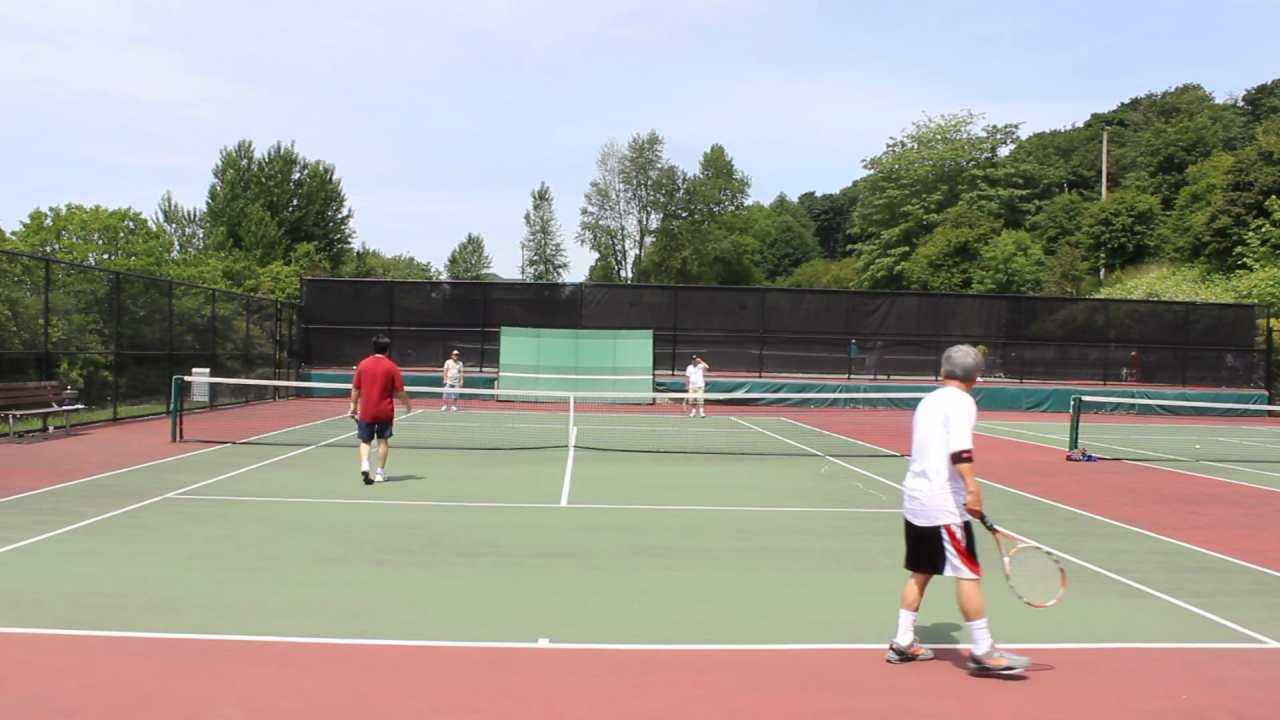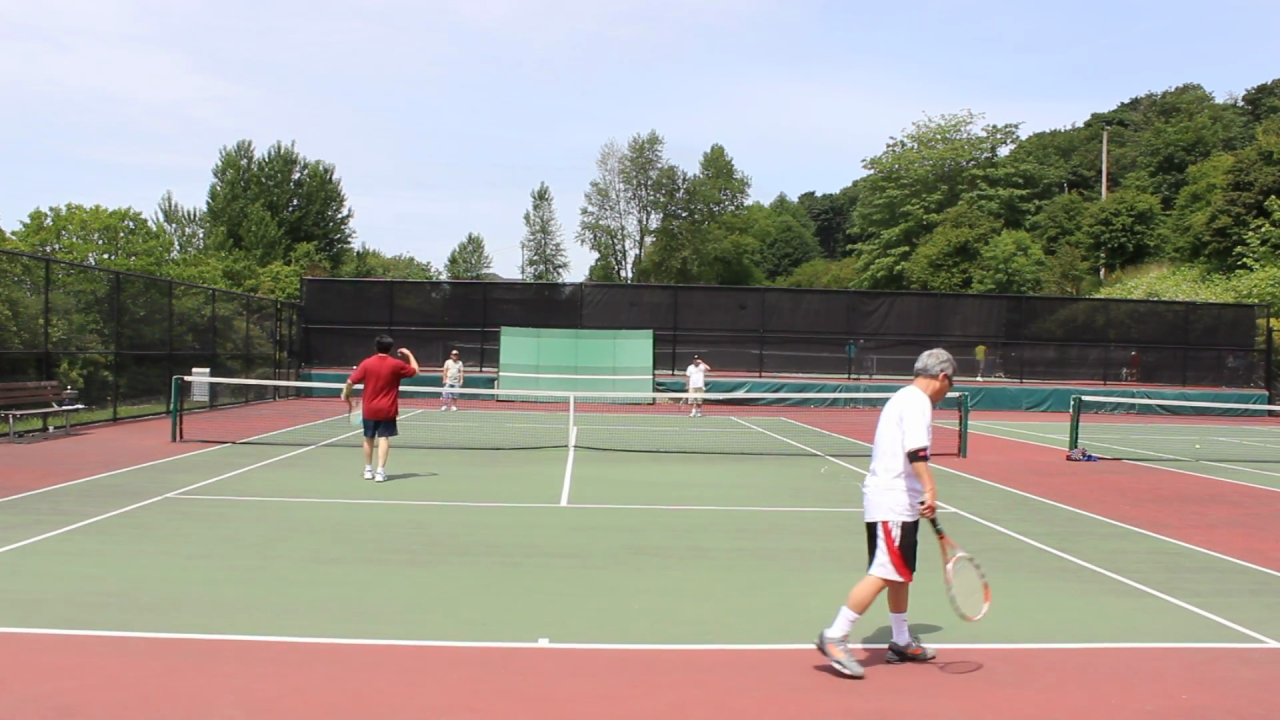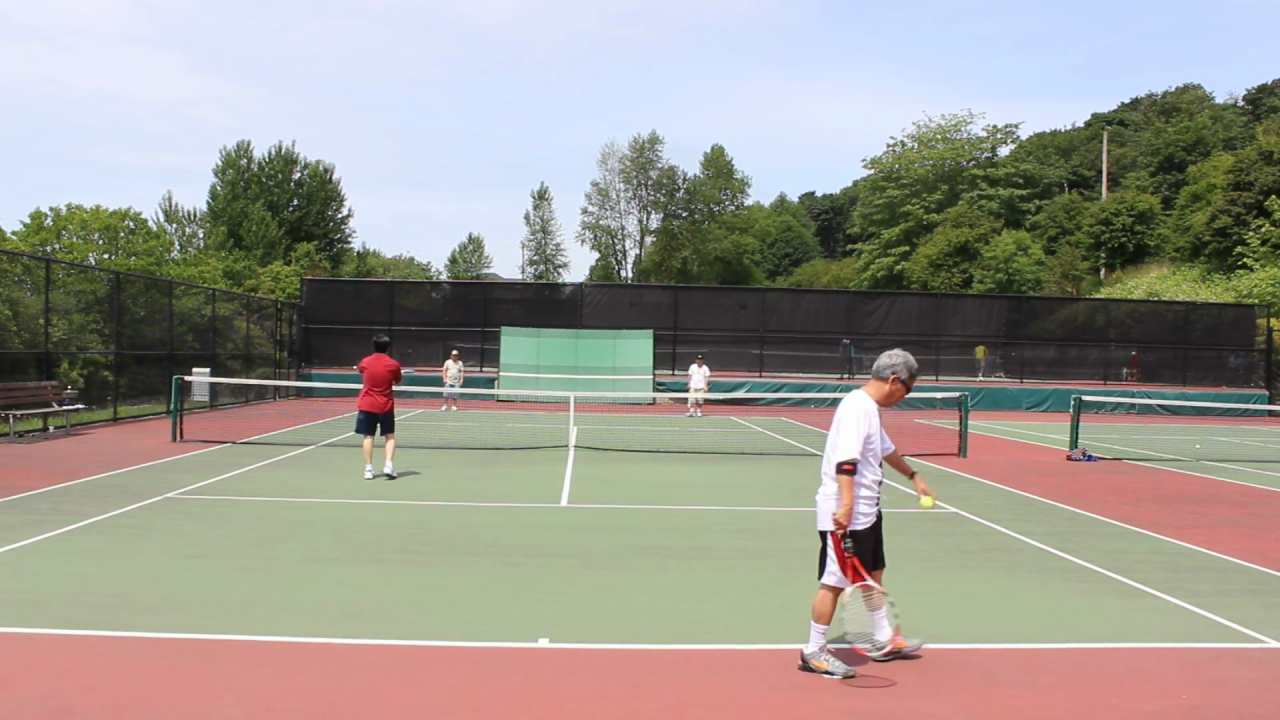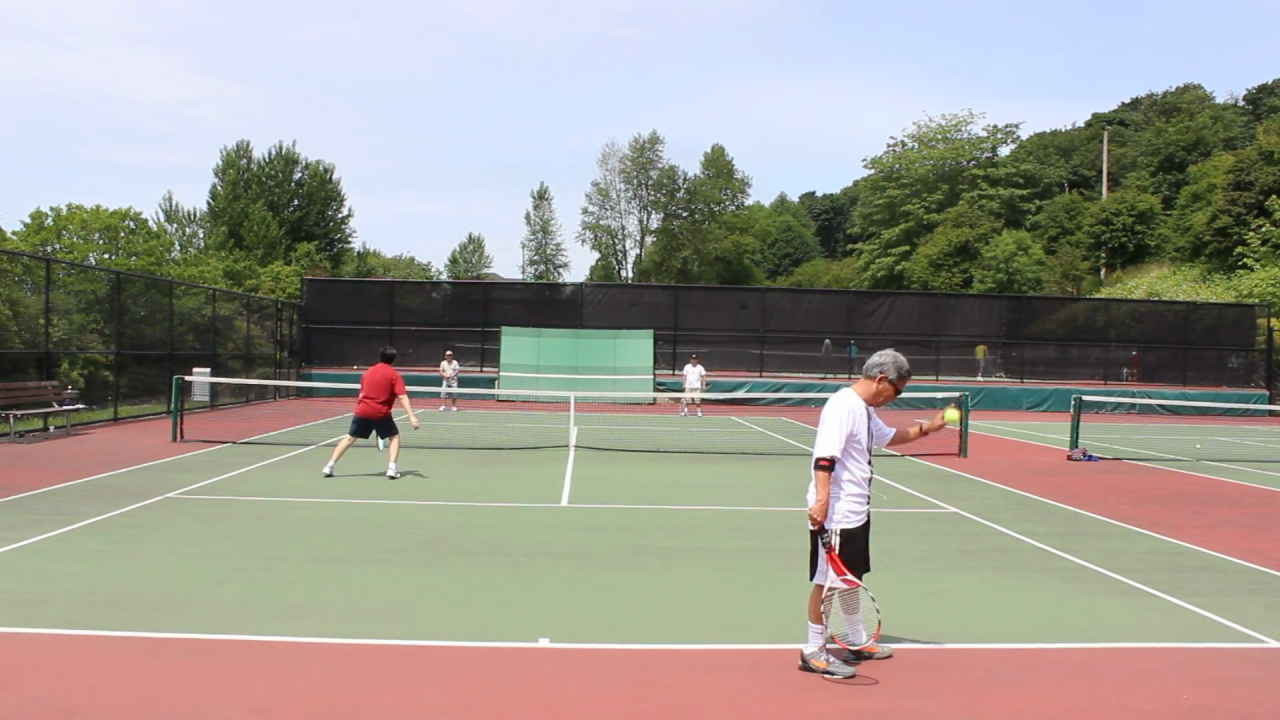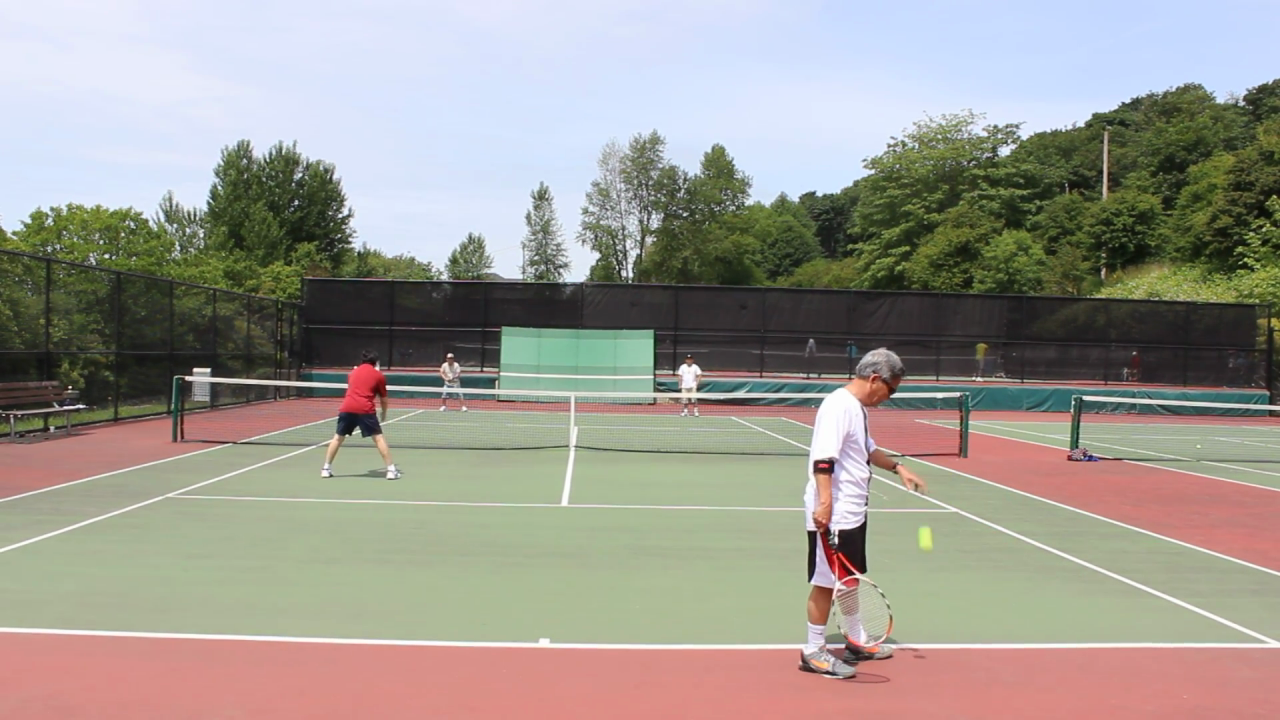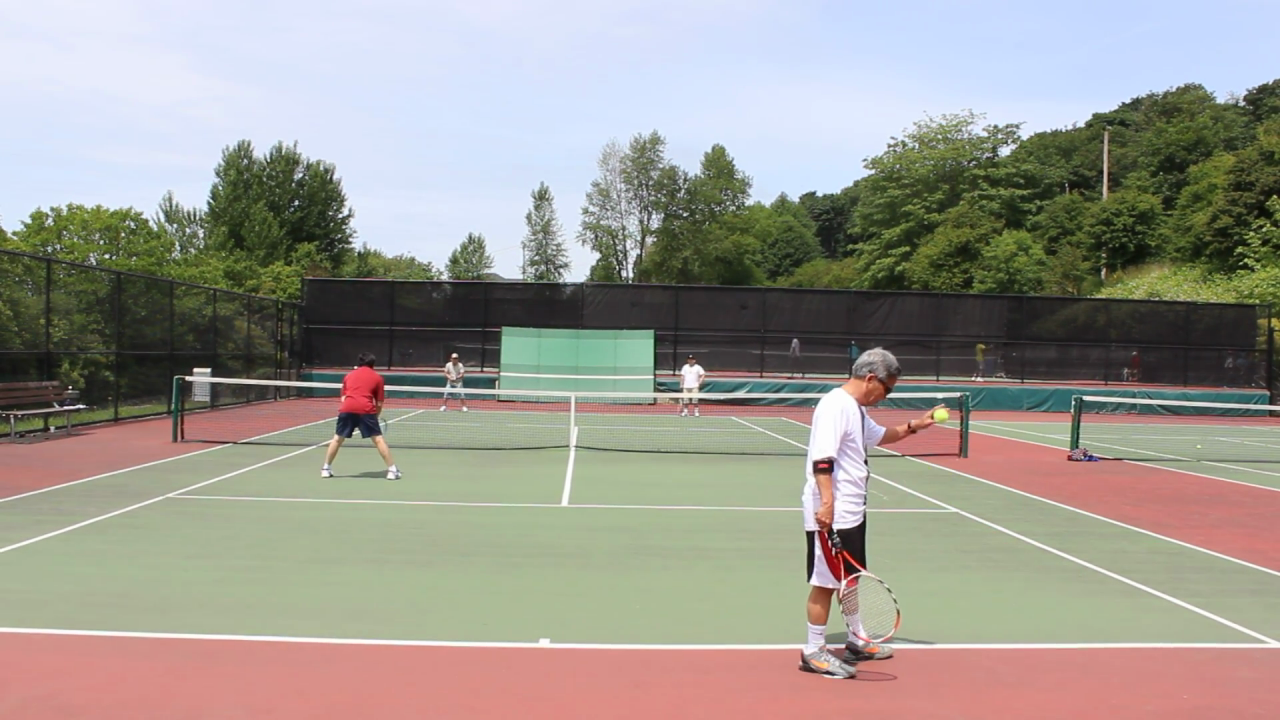
dt=0.5s
person 1, frame 1
left shoulder: (926, 402)
right shoulder: (961, 402)
right elbow: (960, 452)
right wrist: (972, 490)
left hip: (916, 499)
right hip: (943, 504)
left knee: (920, 572)
right knee: (968, 575)
left ankle: (904, 643)
right ankle: (984, 650)
person 1, frame 2
left shoulder: (902, 398)
right shoulder: (917, 400)
right elbow: (916, 451)
left wrist: (921, 491)
right wrist: (929, 489)
left hip: (890, 500)
right hip: (893, 503)
left knee: (899, 575)
right knee: (883, 575)
left ankle: (902, 643)
right ankle: (834, 637)
person 1, frame 3
left shoulder: (869, 408)
right shoulder: (857, 407)
left elbow: (887, 449)
right elbow: (845, 461)
left wrist: (913, 476)
right wrist: (845, 505)
left hip: (866, 510)
right hip: (843, 513)
left knee: (873, 572)
right knee: (834, 581)
left ankle: (886, 639)
right ankle: (813, 652)
person 1, frame 4
left shoulder: (864, 409)
right shoulder: (843, 405)
left elbow: (888, 435)
right elbow: (825, 456)
left wrist: (927, 427)
right wrist: (821, 500)
left hip: (856, 511)
right hip: (836, 513)
left knee: (853, 579)
right knee: (827, 581)
right ankle: (814, 651)
person 1, frame 5
left shoulder: (859, 407)
right shoulder: (838, 405)
right elbow: (823, 459)
left wrist: (898, 468)
right wrist: (824, 503)
left hip: (853, 512)
right hip: (833, 514)
right knee: (826, 581)
left ankle: (857, 643)
right ankle: (814, 652)
person 1, frame 6
left shoulder: (857, 408)
right shoulder: (835, 405)
left elbow: (877, 436)
right elbow: (821, 459)
left wrist: (914, 426)
right wrist: (826, 502)
left hip: (852, 512)
right hip: (832, 514)
right knee: (825, 582)
left ankle: (856, 642)
right ankle: (814, 652)
